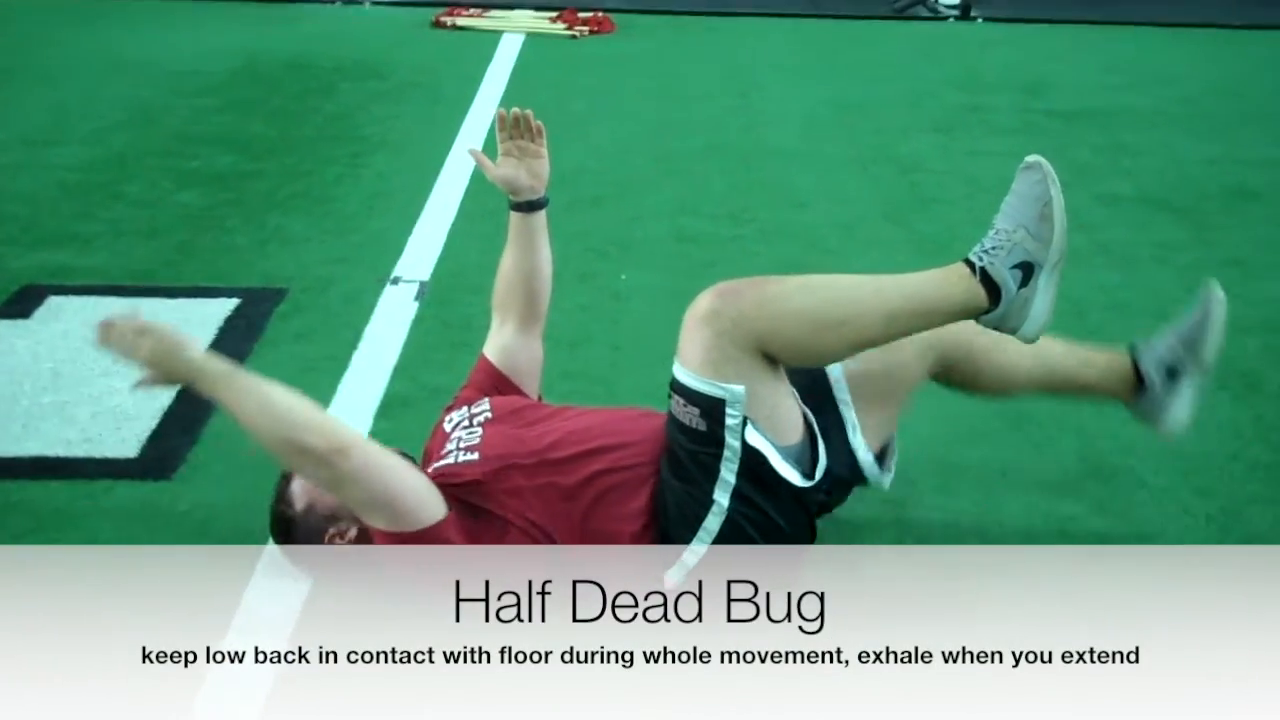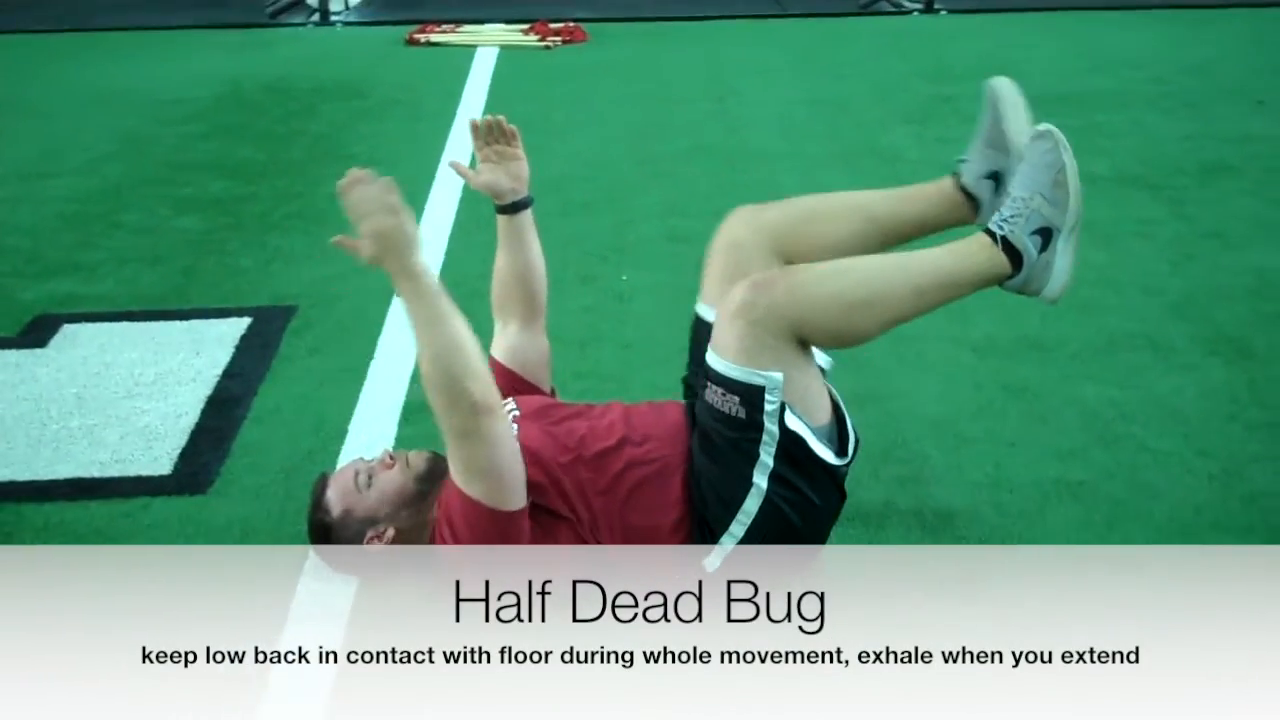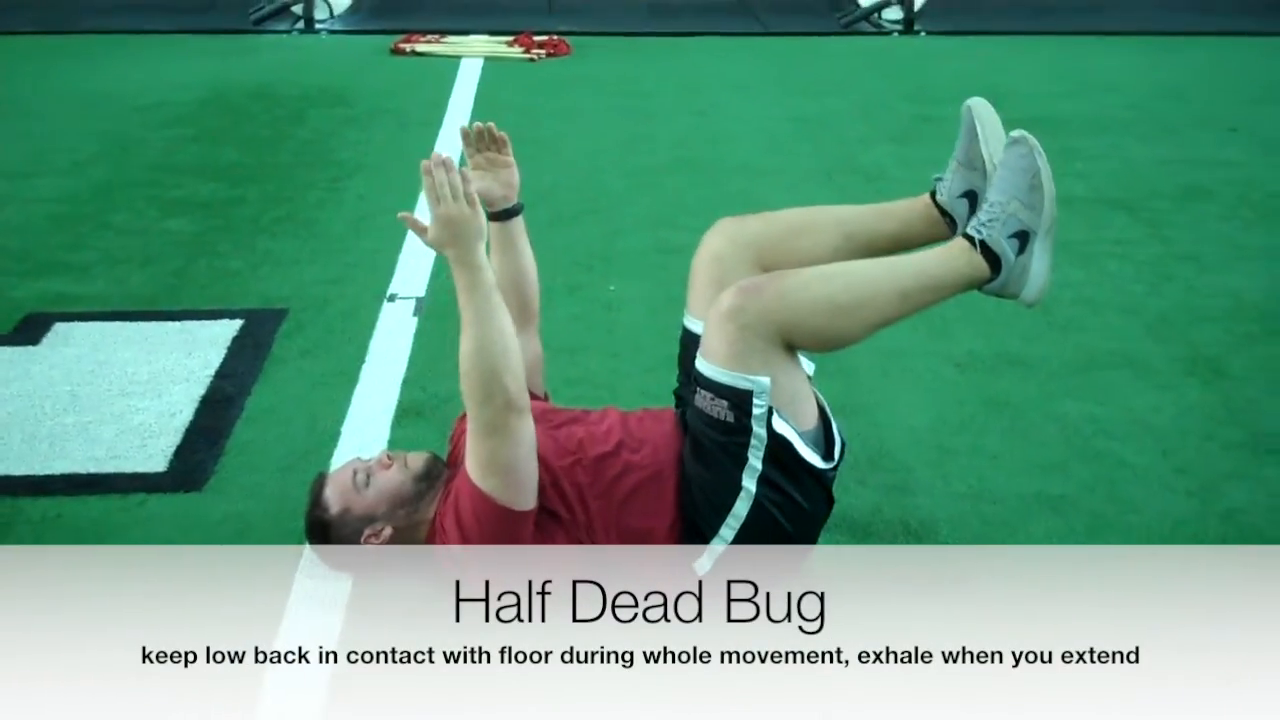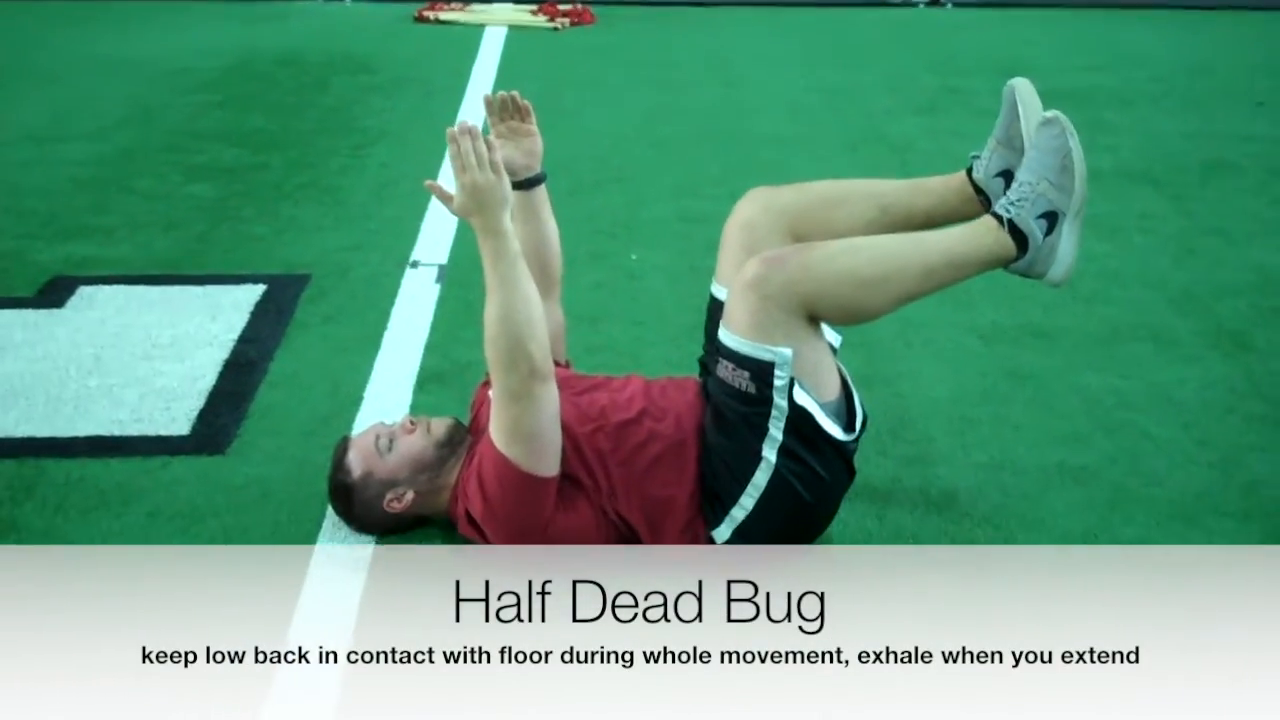
dt=0.5s
person 1, frame 1
left shoulder: (466, 425)
right shoulder: (421, 534)
left elbow: (519, 321)
right elbow: (333, 447)
left wrist: (529, 202)
right wrist: (200, 369)
left hip: (720, 468)
right hip: (708, 531)
left knee: (922, 336)
right knee: (724, 310)
left ankle: (1134, 374)
right ankle: (989, 282)
person 1, frame 2
left shoulder: (485, 438)
right shoulder: (469, 537)
left elbow: (522, 323)
right elbow: (472, 416)
left wrist: (512, 205)
right wrist: (408, 273)
left hip: (707, 443)
right hip: (742, 513)
left knee: (748, 232)
right knee: (761, 302)
left ankle: (974, 192)
right ankle: (1012, 251)
person 1, frame 3
left shoulder: (471, 452)
right shoulder: (470, 531)
left elbow: (516, 325)
right elbow: (505, 409)
left wrist: (503, 212)
right wrist: (465, 258)
left hip: (697, 450)
right hip: (732, 518)
left knee: (732, 244)
right knee: (748, 306)
left ankle: (947, 211)
right ankle: (989, 253)
person 1, frame 4
left shoulder: (491, 420)
right shoulder: (495, 504)
left elbow: (539, 294)
right elbow: (527, 376)
left wrist: (526, 179)
right wrist: (491, 226)
left hip: (720, 422)
right hip: (752, 493)
left knee: (764, 212)
right knee: (773, 275)
left ankle: (983, 188)
right ankle: (1017, 233)
